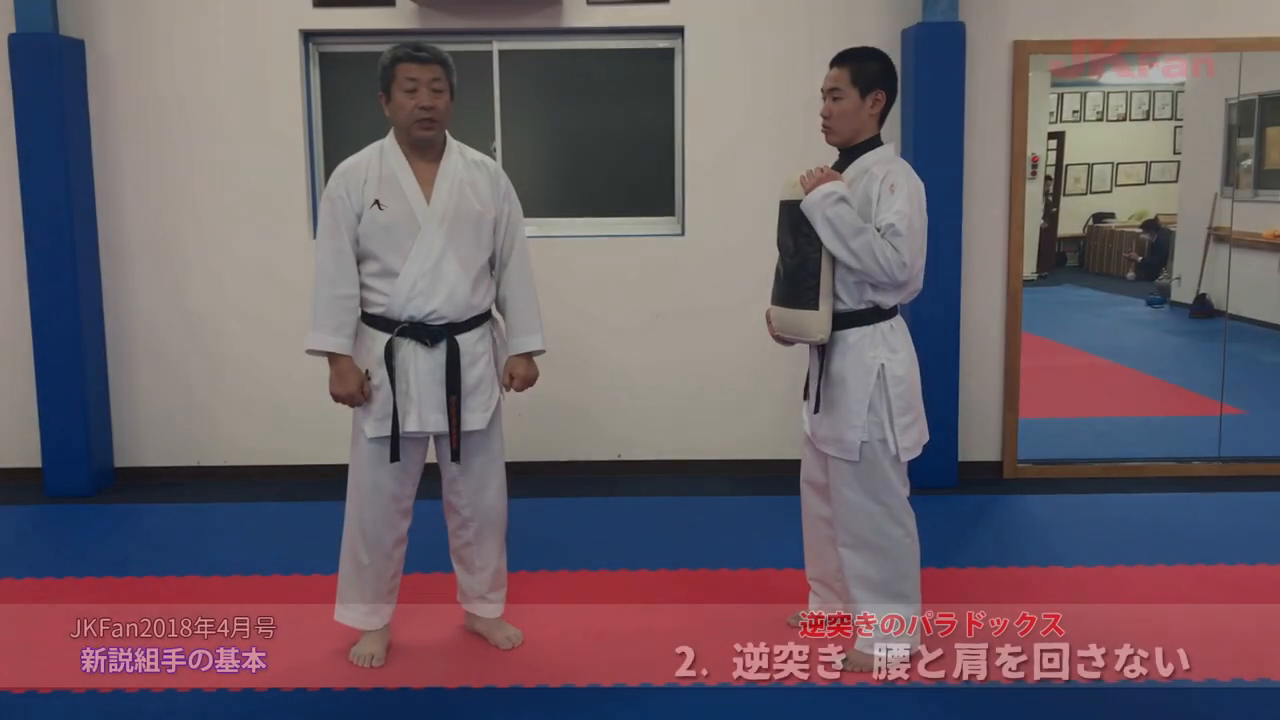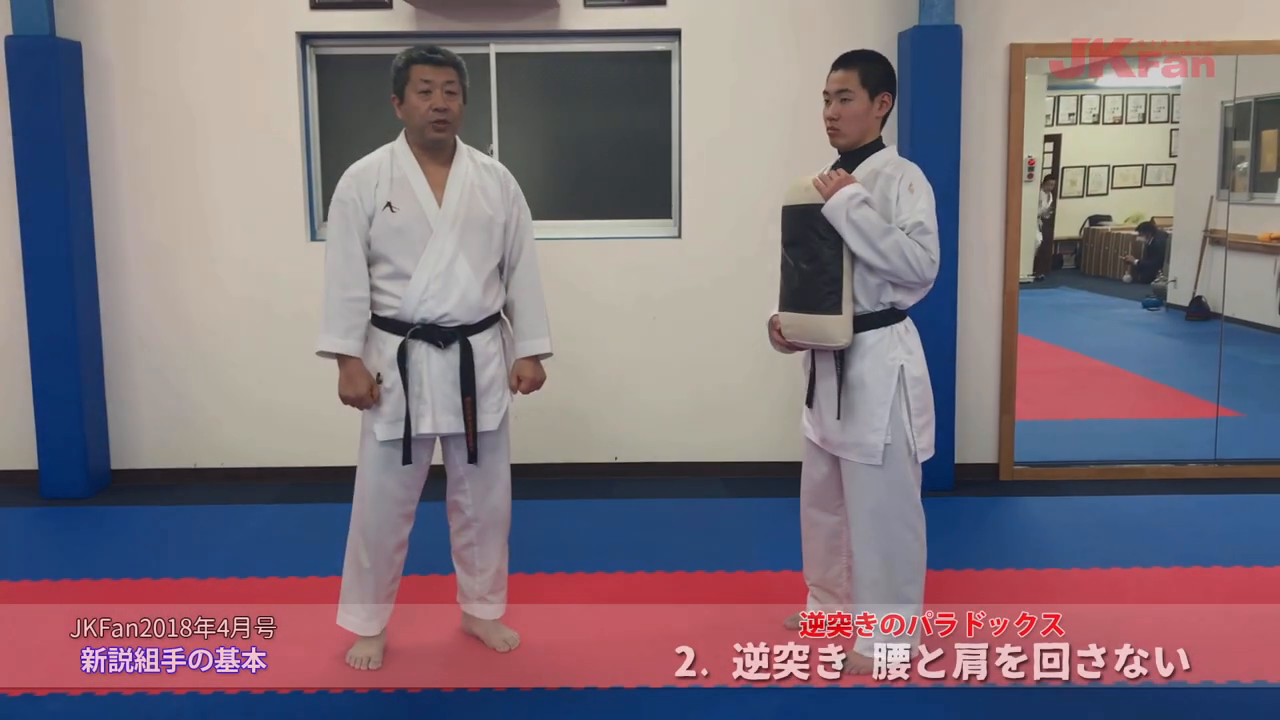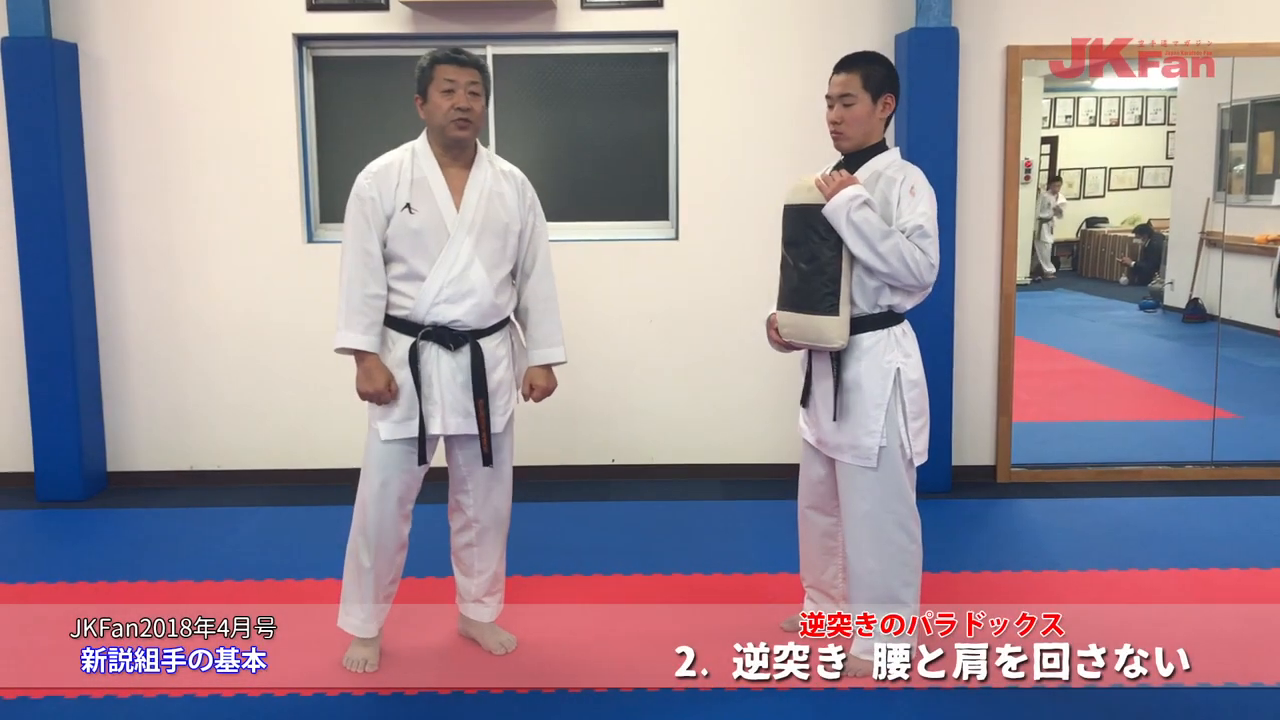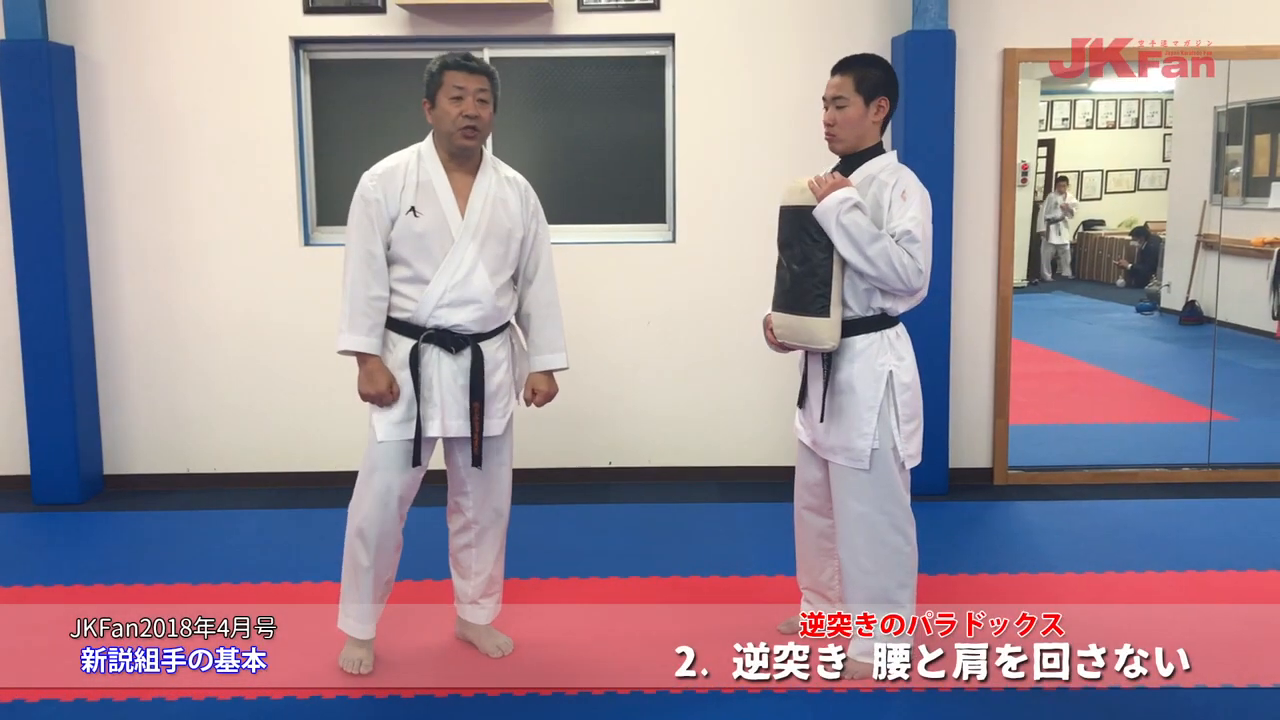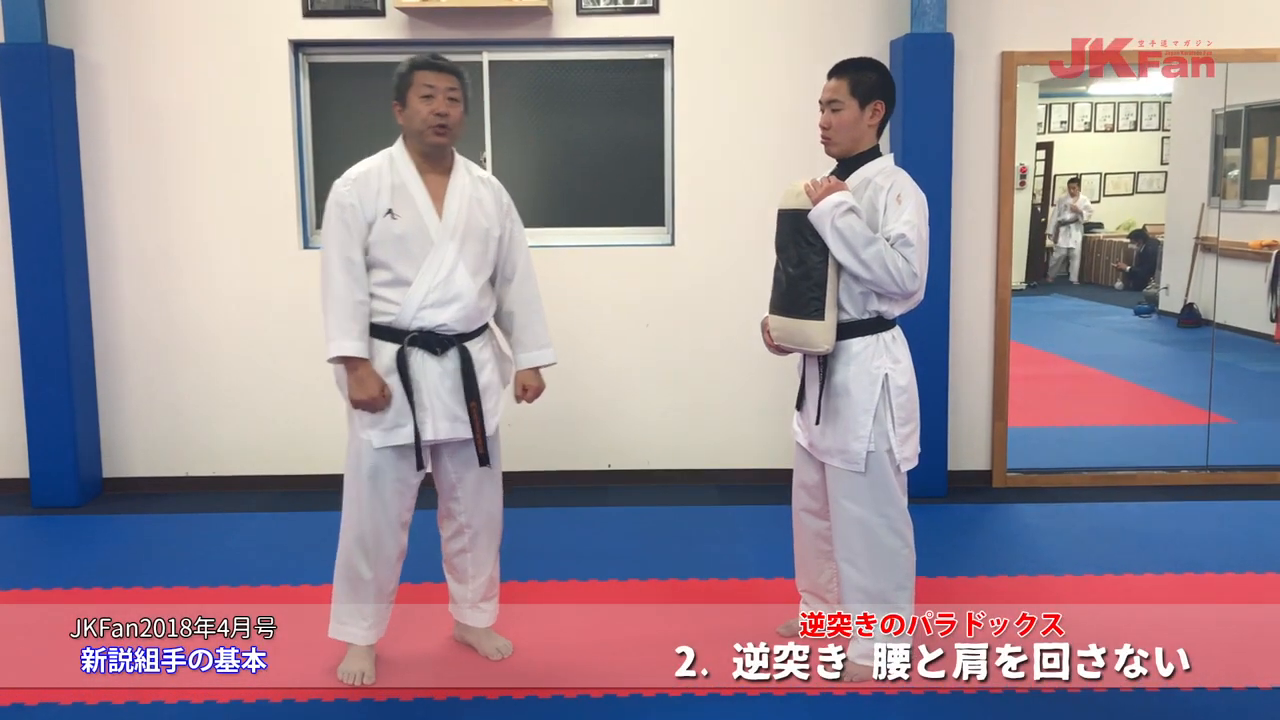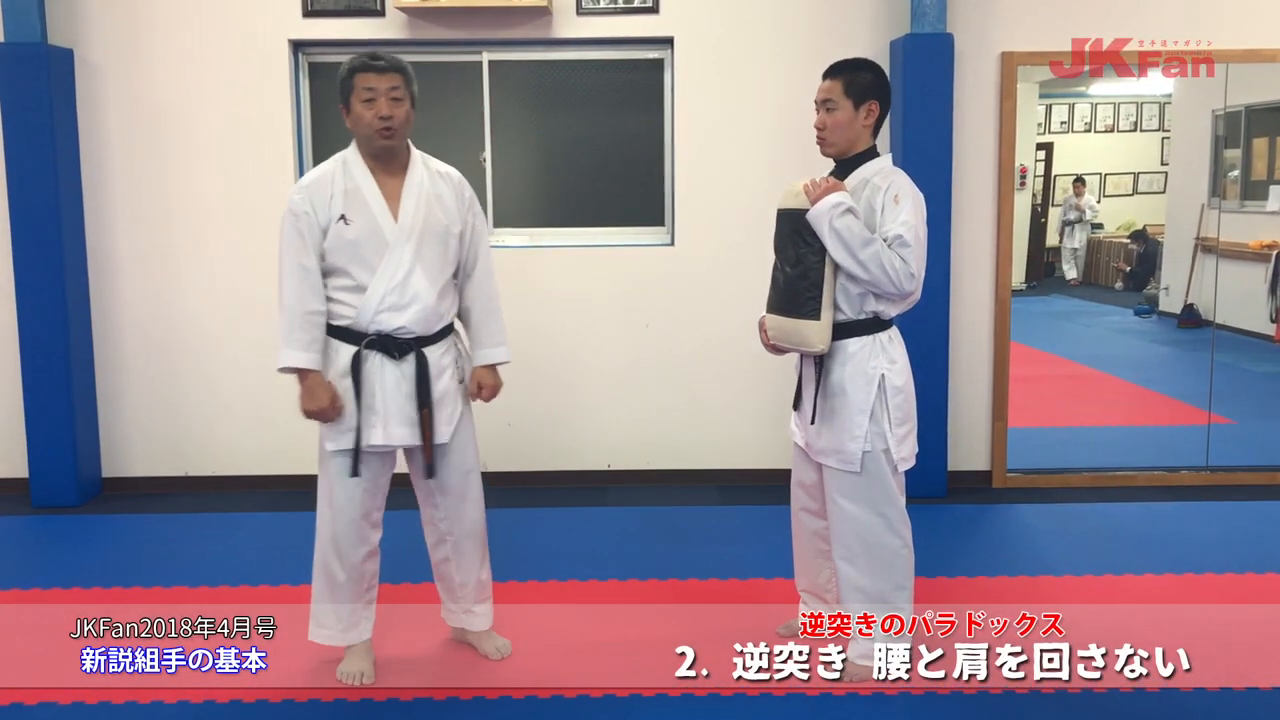
dt=0.3s
person 1, frame 1
left shoulder: (485, 176)
right shoulder: (354, 179)
left elbow: (514, 268)
right elbow: (336, 276)
left wrist: (523, 348)
right wrist: (339, 358)
left hip: (467, 357)
right hip: (390, 359)
left knee: (479, 493)
right knee: (380, 497)
left ankle: (483, 606)
right ankle: (372, 618)
person 1, frame 2
left shoulder: (494, 180)
right shoulder: (365, 181)
left elbow: (521, 271)
right elbow: (346, 278)
left wrist: (530, 351)
right wrist: (349, 361)
left hip: (480, 359)
right hip: (400, 360)
left knee: (483, 495)
right knee: (383, 499)
left ankle: (481, 609)
right ankle: (367, 621)
person 1, frame 3
left shoulder: (512, 185)
right shoulder: (382, 178)
left elbow: (535, 276)
right elbow: (363, 274)
left wrist: (542, 357)
right wrist: (366, 358)
left hip: (487, 362)
right hip: (411, 360)
left knee: (485, 499)
right knee: (384, 499)
left ankle: (479, 611)
right ankle: (365, 624)
person 1, frame 4
left shoulder: (514, 191)
right shoulder: (386, 181)
left elbow: (537, 282)
right elbow: (366, 277)
left wrist: (544, 362)
right wrist: (368, 359)
left hip: (486, 366)
right hip: (410, 364)
left knee: (482, 500)
right knee: (380, 500)
left ankle: (475, 614)
right ankle: (359, 626)
person 1, frame 5
left shoulder: (487, 191)
right shoulder: (360, 185)
left elbow: (514, 281)
right elbow: (343, 282)
left wrist: (529, 360)
right wrist: (356, 366)
left hip: (469, 368)
right hip: (393, 368)
left knee: (475, 503)
right knee: (377, 510)
left ankle: (473, 617)
right ankle: (361, 634)
person 1, frame 6
left shoulder: (449, 185)
right shoulder: (317, 191)
left elbow: (477, 278)
right elbow: (301, 290)
left wrist: (487, 357)
right wrist: (309, 374)
left hip: (436, 368)
right hip: (355, 372)
left knee: (456, 502)
right knee: (350, 514)
left ankle: (469, 617)
right ankle: (355, 635)
person 2, frame 1
left shoulder: (891, 178)
right shoulder: (839, 176)
left elbow: (893, 266)
left wrist: (827, 201)
left hip: (870, 355)
right hip: (834, 352)
left knee: (872, 499)
right knee: (825, 490)
left ankle: (889, 627)
right ankle: (835, 600)
person 2, frame 2
left shoulder: (901, 178)
right shoulder: (830, 183)
left elbow: (920, 264)
left wrist: (848, 206)
right wrist: (787, 321)
left hip: (881, 359)
right hip: (829, 360)
left knee: (884, 504)
right knee: (823, 496)
left ankle: (890, 631)
right ankle: (832, 604)
person 2, frame 3
left shoulder: (903, 181)
right shoulder: (828, 183)
left elbow: (919, 268)
left wrist: (850, 205)
right wrist: (784, 321)
left hip: (877, 362)
right hip: (826, 360)
left knee: (878, 506)
right knee: (820, 498)
left ankle: (884, 632)
right ankle: (828, 604)
person 2, frame 4
left shoulder: (898, 184)
right shoulder: (832, 184)
left elbow: (908, 272)
left wrist: (841, 208)
right wrist: (783, 320)
left hip: (871, 364)
right hip: (823, 360)
left knee: (873, 508)
right knee: (817, 499)
left ankle: (880, 636)
right ankle: (826, 606)
person 2, frame 5
left shoulder: (894, 188)
right shoulder: (829, 188)
left elbow: (904, 276)
left wrist: (836, 212)
left hip: (868, 366)
right hip: (822, 364)
left knee: (870, 511)
right knee: (815, 501)
left ankle: (880, 638)
right ankle: (824, 608)
person 2, frame 6
left shoulder: (892, 187)
right shoulder: (828, 188)
left elbow: (902, 275)
left wrist: (834, 212)
left hip: (865, 366)
right hip: (819, 363)
left knee: (869, 511)
right knee: (814, 501)
left ankle: (880, 639)
right ankle: (824, 608)
